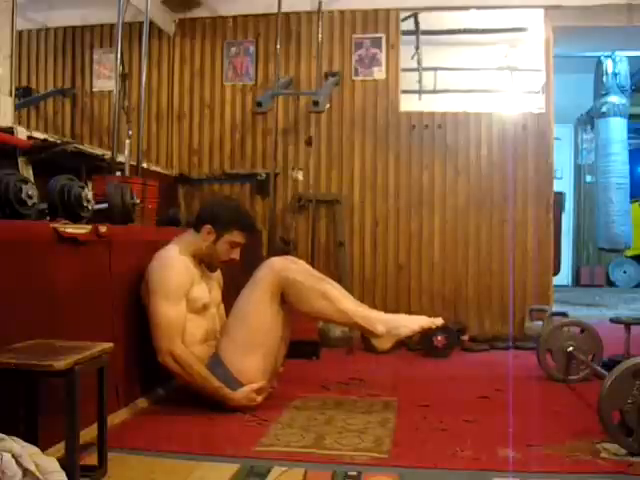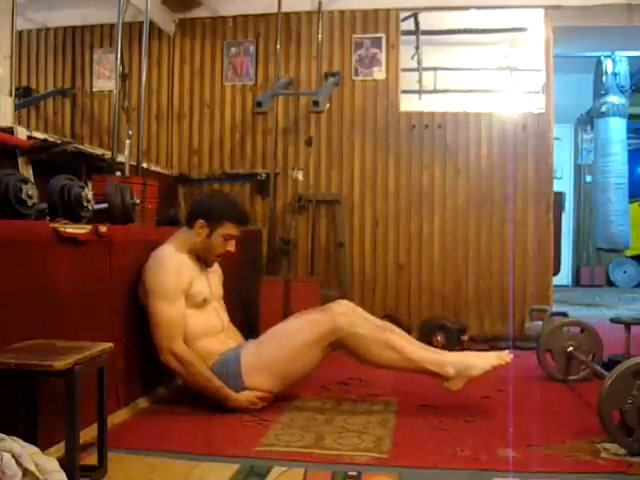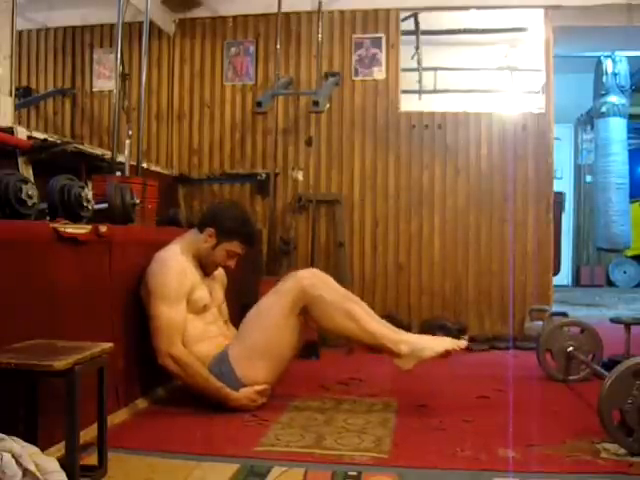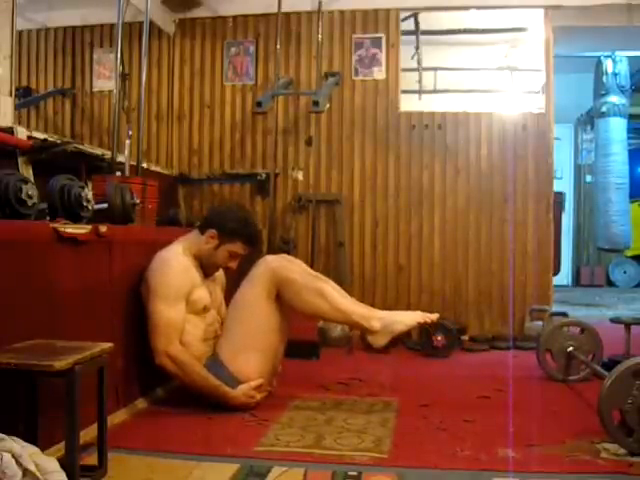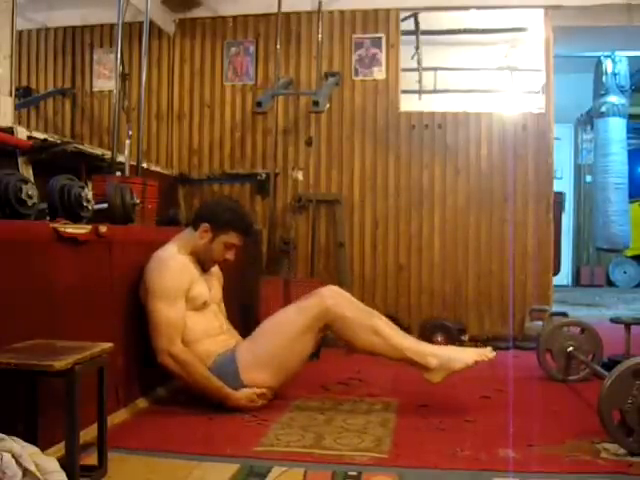
dt=1s
person 1, frame 1
left shoulder: (207, 266)
right shoulder: (170, 266)
right elbow: (168, 351)
left wrist: (264, 365)
right wrist: (228, 396)
left hip: (231, 367)
right hip: (223, 377)
left knee: (286, 272)
right knee: (277, 269)
left ankle: (377, 324)
right ankle: (379, 325)
person 1, frame 2
left shoulder: (207, 265)
right shoulder: (166, 265)
right elbow: (171, 351)
left wrist: (257, 358)
right wrist: (228, 397)
left hip: (237, 361)
right hip: (225, 375)
left knee: (341, 311)
right knee: (337, 320)
left ankle: (445, 363)
right ankle: (447, 367)
person 1, frame 3
left shoulder: (211, 269)
right shoulder: (170, 268)
right elbow: (169, 354)
left wrist: (260, 356)
right wrist: (228, 396)
left hip: (232, 365)
right hip: (223, 377)
left knee: (310, 280)
right knee: (303, 283)
left ankle: (399, 342)
right ankle: (402, 346)
person 1, frame 4
left shoulder: (210, 269)
right shoulder: (172, 266)
right elbow: (165, 353)
left wrist: (265, 362)
right wrist: (227, 395)
left hip: (229, 370)
right hip: (220, 377)
left knee: (282, 268)
right knee: (272, 268)
left ankle: (373, 321)
right ankle: (375, 323)
person 1, frame 5
left shoulder: (207, 267)
right shoulder: (168, 266)
right elbow: (168, 351)
left wrist: (255, 356)
right wrist: (228, 396)
left hip: (234, 363)
right hip: (226, 375)
left knee: (330, 300)
right knee: (327, 301)
left ankle: (428, 356)
right ankle: (431, 358)
